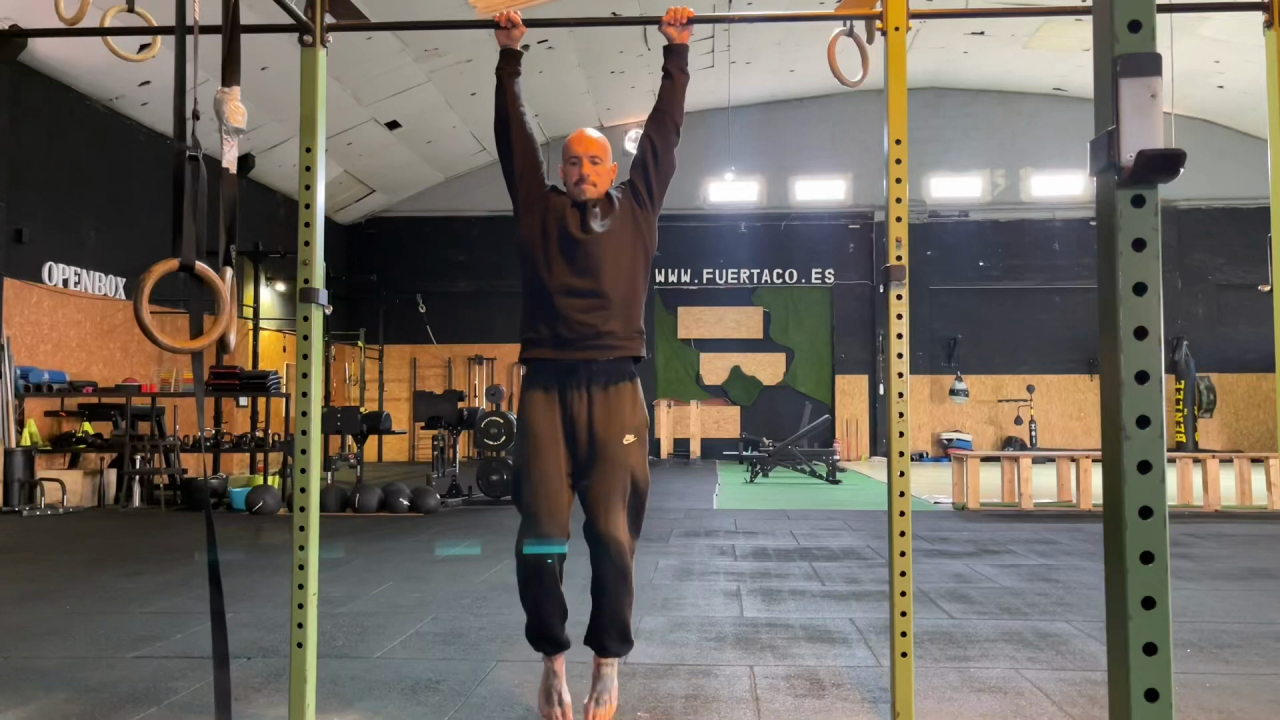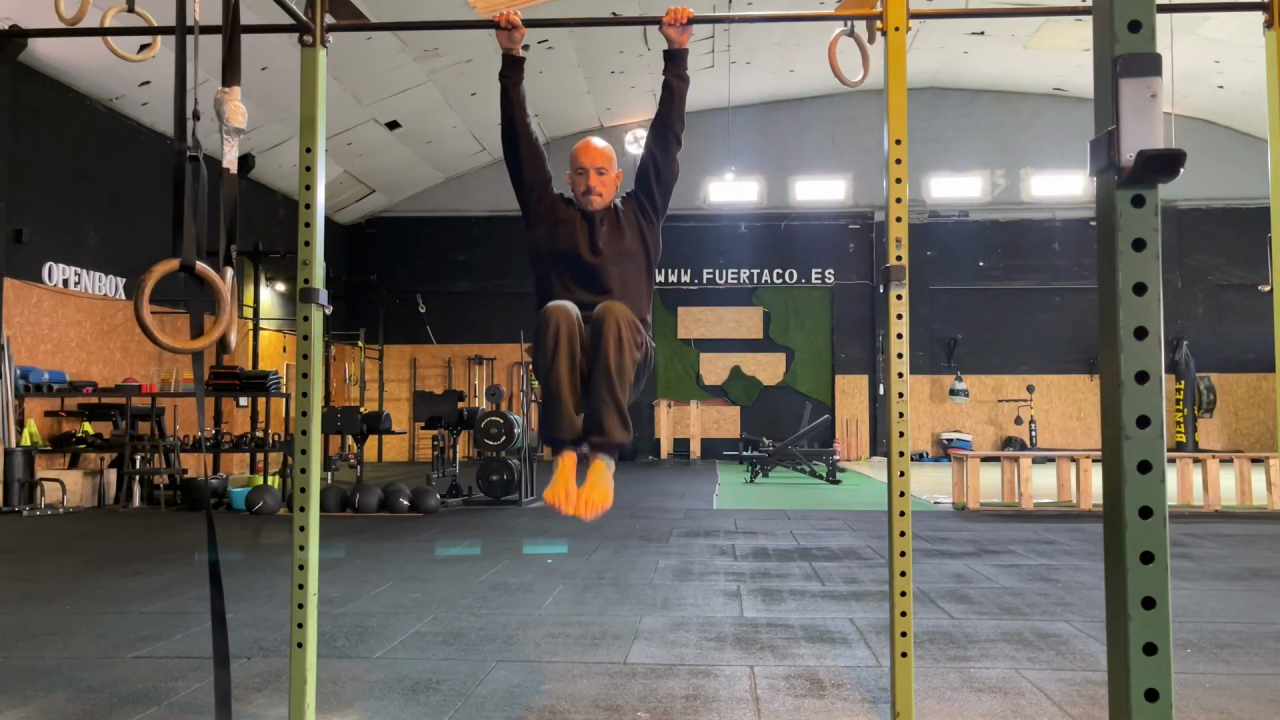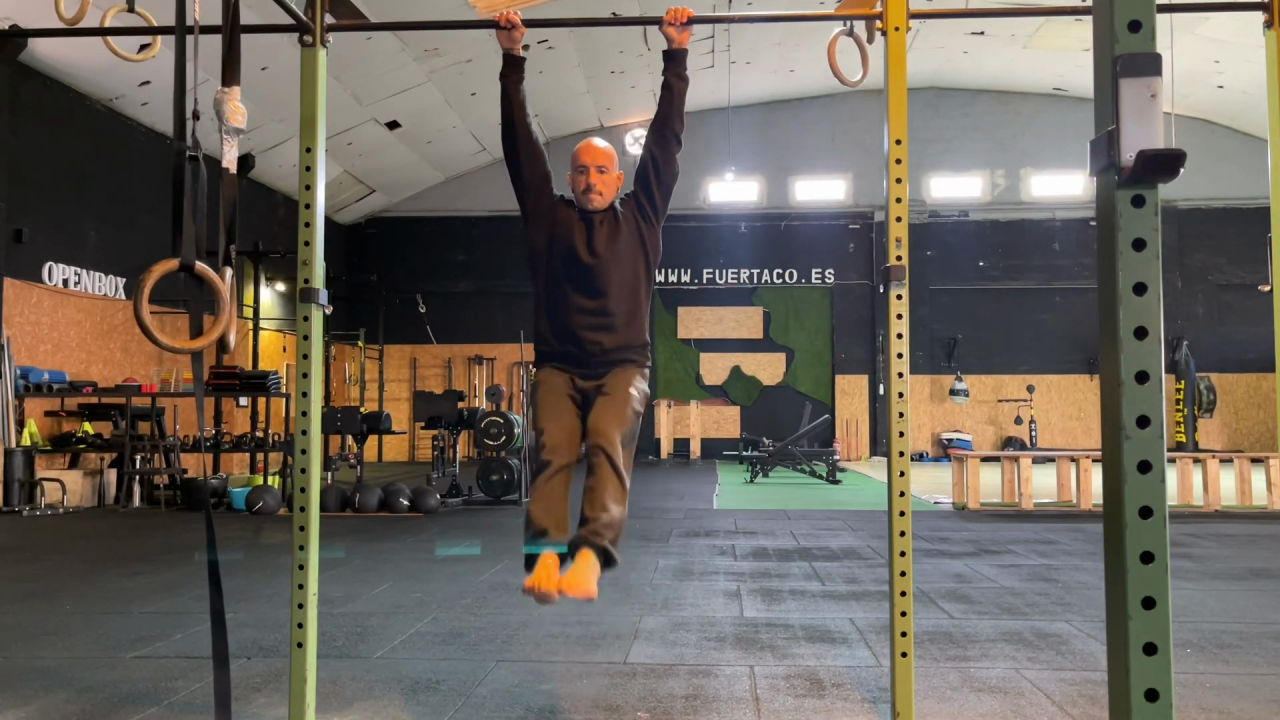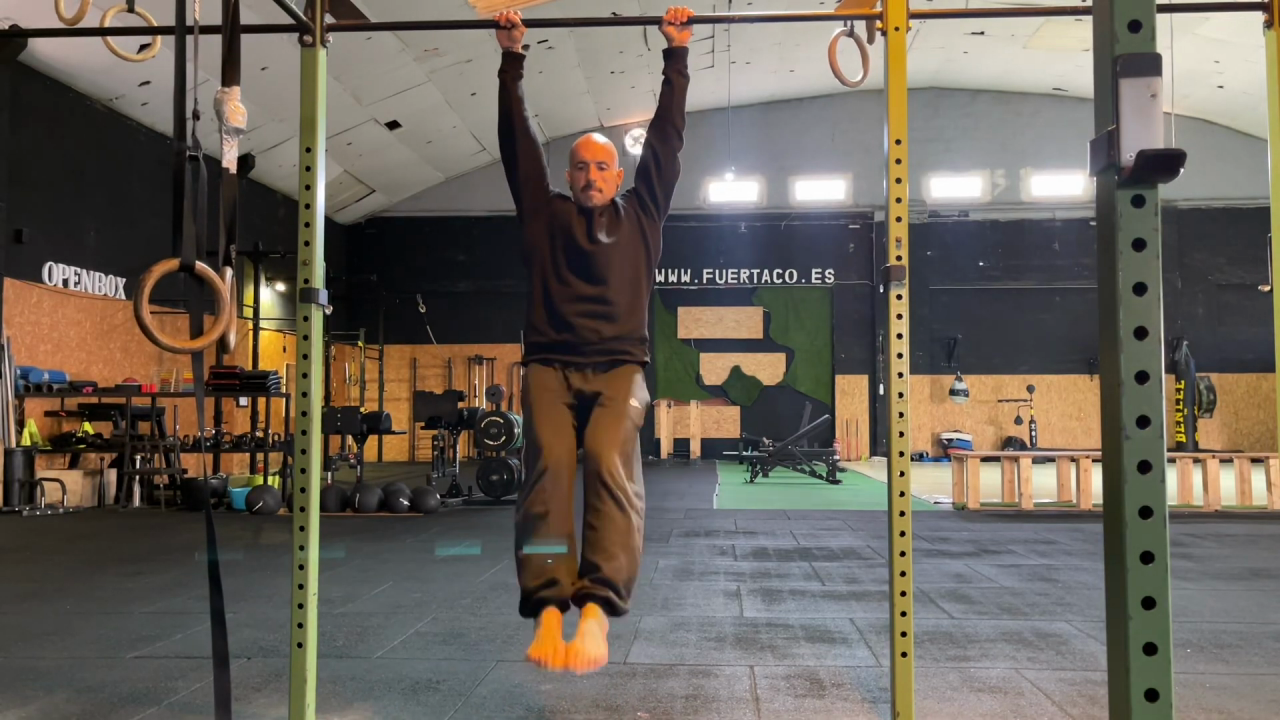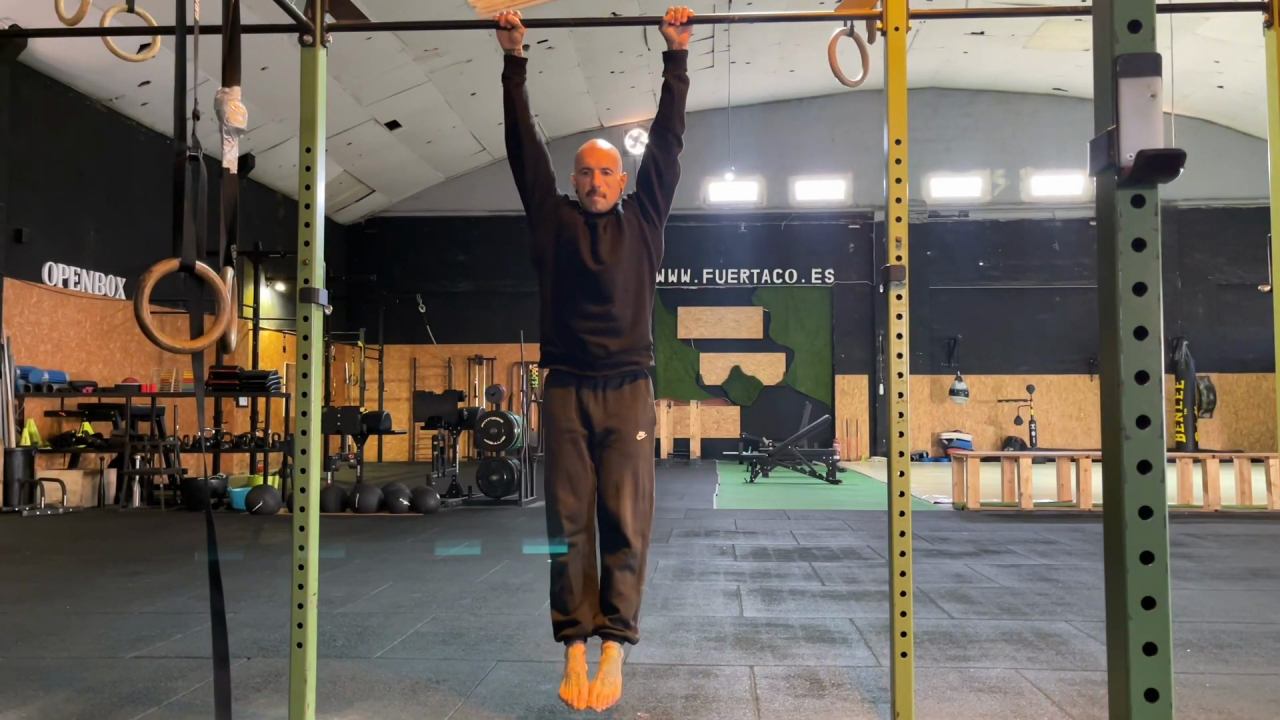
dt=1s
person 1, frame 1
left shoulder: (635, 208)
right shoulder: (539, 208)
left elbow: (663, 133)
right elbow: (512, 136)
left hip: (614, 387)
right hip: (547, 386)
left knee: (612, 535)
right knee: (541, 533)
right ankle: (552, 659)
person 1, frame 2
left shoulder: (639, 214)
right shoulder: (549, 213)
left elbow: (665, 140)
right elbow: (520, 143)
left wrist: (677, 53)
right wrist: (512, 58)
left hip: (620, 364)
right hip: (567, 363)
left knee: (613, 314)
right knee: (559, 314)
left ankle: (603, 458)
right ankle: (566, 454)
person 1, frame 3
left shoulder: (639, 215)
right shoulder: (549, 215)
left elbow: (664, 141)
right elbow: (520, 142)
left wrist: (676, 56)
right wrist: (512, 58)
left hip: (621, 369)
right hip: (559, 371)
left knee: (610, 444)
right knee: (552, 454)
left ankle: (588, 557)
right ankle: (545, 560)
person 1, frame 4
left shoulder: (638, 214)
right shoulder: (548, 212)
left elbow: (664, 143)
right elbow: (518, 143)
left wrist: (676, 55)
right wrist: (511, 56)
left hip: (618, 370)
right hip: (551, 370)
left knee: (612, 468)
right knee: (549, 470)
left ankle: (594, 612)
right ankle: (548, 614)
person 1, frame 5
left shoulder: (643, 218)
right shoulder: (553, 219)
left elbow: (666, 140)
right elbow: (524, 144)
right wrist: (514, 60)
left hip: (628, 389)
right hip: (567, 390)
left knee: (626, 523)
right knee: (569, 525)
left ankle: (613, 648)
right ankle: (575, 649)
